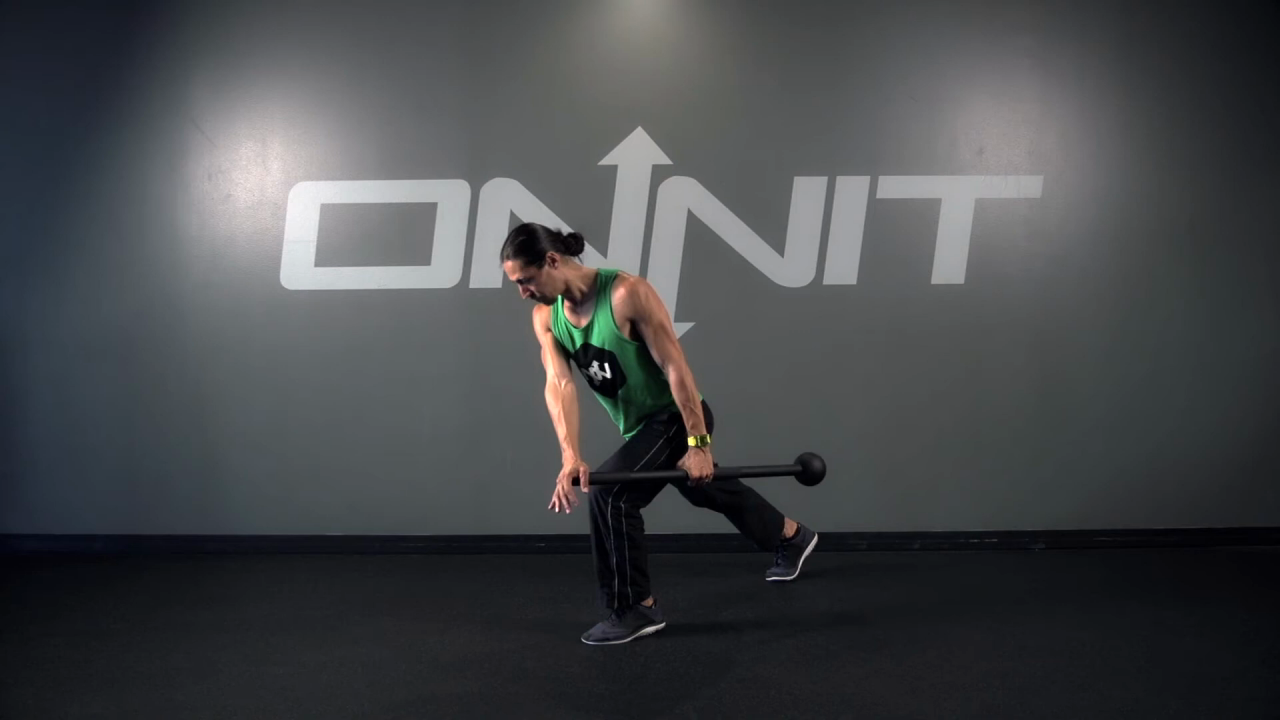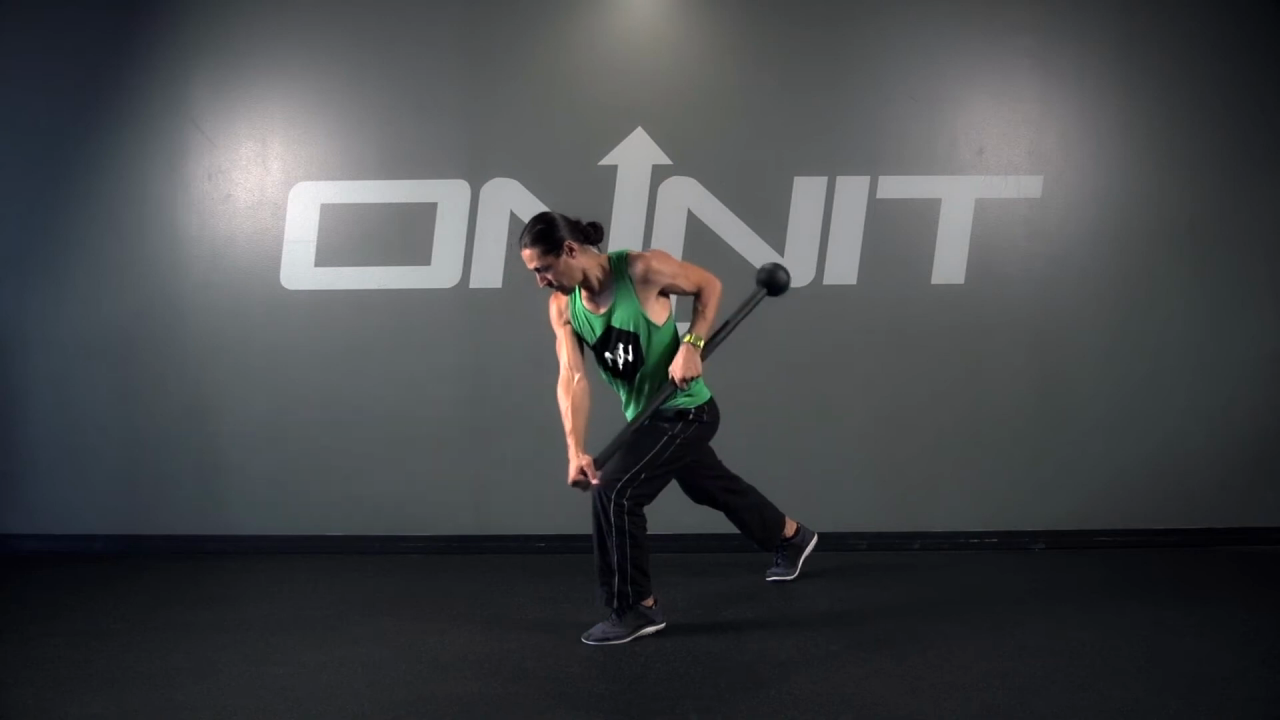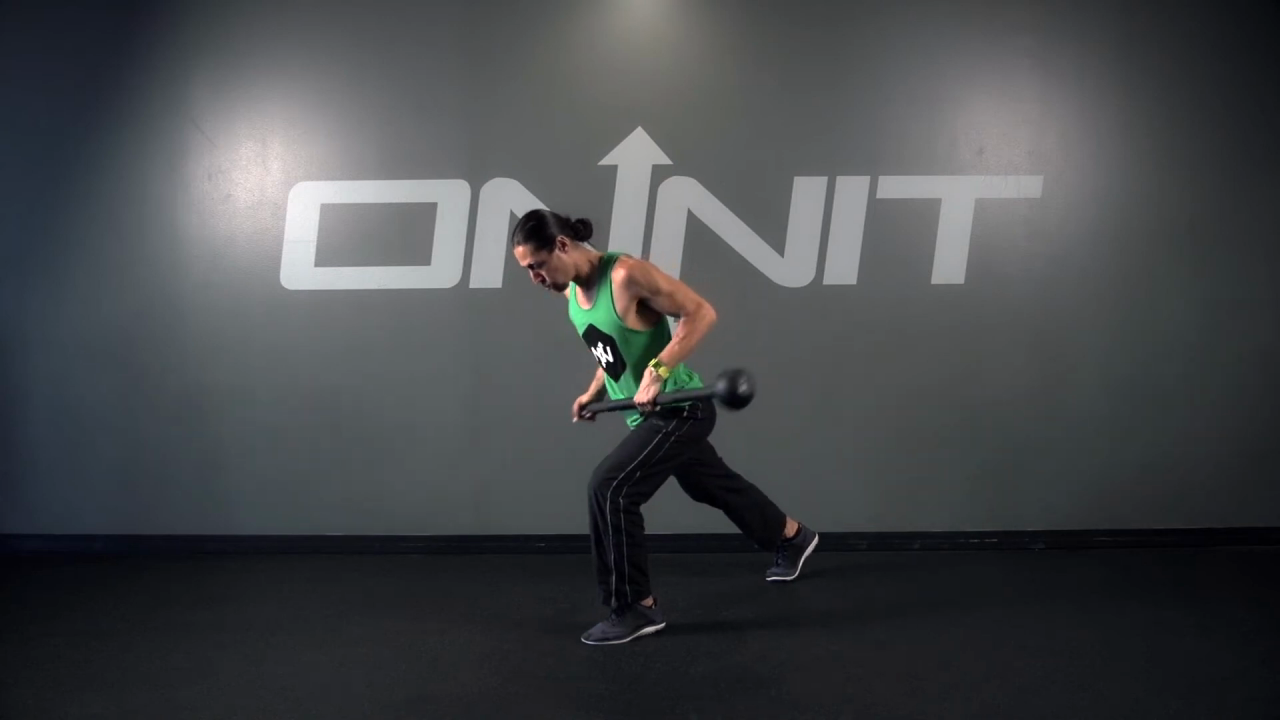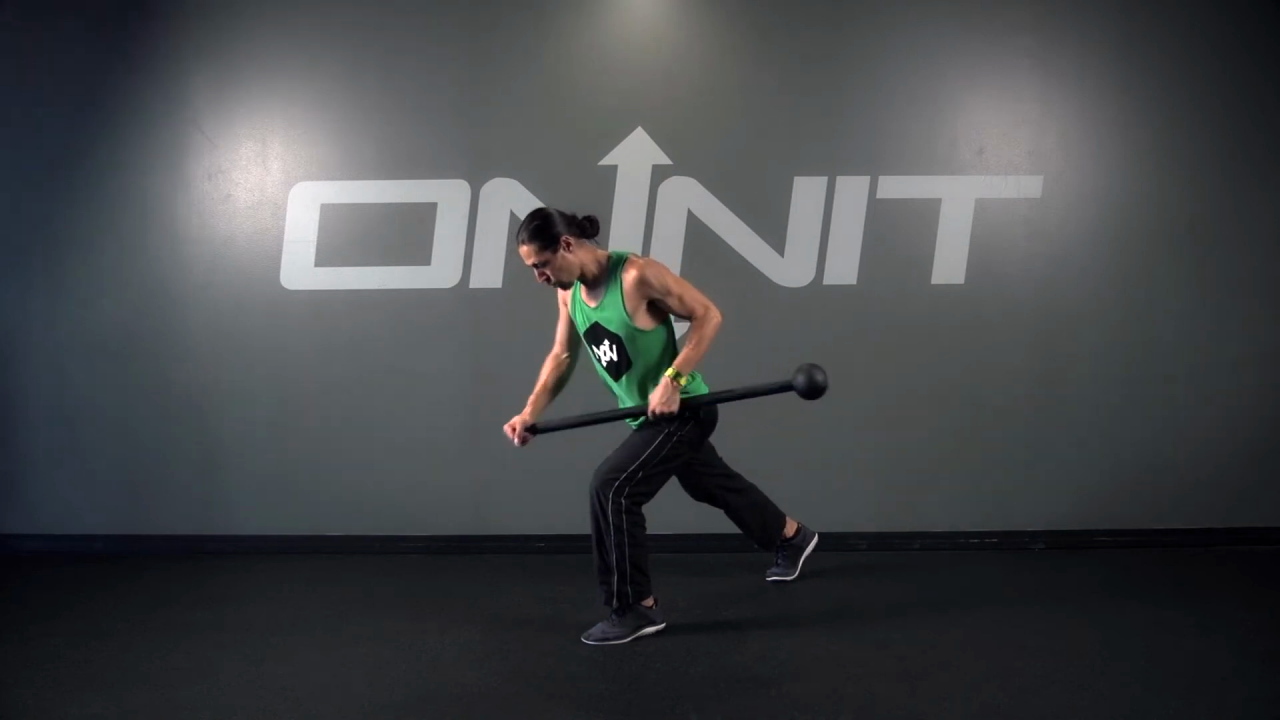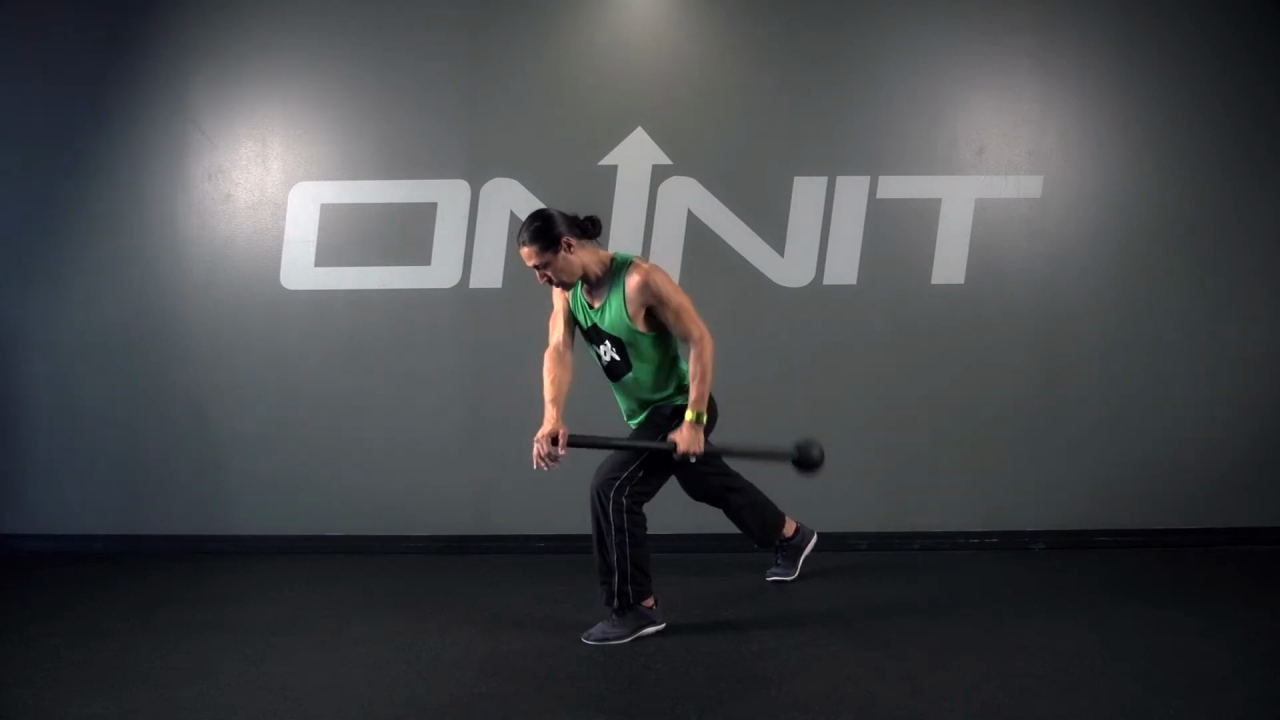
dt=1s
person 1, frame 1
left shoulder: (627, 293)
right shoulder: (545, 317)
left elbow: (675, 367)
right elbow: (559, 385)
left wrist: (698, 443)
right wrist: (571, 456)
left hip: (677, 416)
right hip: (642, 425)
left knee: (610, 492)
right knee: (710, 489)
left ankle: (636, 609)
right ankle: (792, 536)
person 1, frame 2
left shoulder: (642, 269)
right shoulder: (562, 307)
left elbow: (709, 285)
right elbow: (572, 377)
left wrist: (691, 346)
right wrist: (576, 449)
left hip: (685, 409)
right hip: (649, 417)
left knee: (615, 490)
right knee: (713, 487)
left ankle: (636, 609)
right ankle: (793, 536)
person 1, frame 3
left shoulder: (627, 275)
right shoulder: (571, 290)
left elbow: (701, 313)
left wrist: (657, 372)
right wrist: (597, 389)
left hip: (679, 409)
right hip: (651, 414)
left knee: (609, 488)
right knee: (712, 485)
left ankle: (636, 608)
right ankle: (793, 538)
person 1, frame 4
left shoulder: (636, 275)
right shoulder: (568, 291)
left elbow: (708, 315)
right elbow: (561, 356)
left wrist: (672, 380)
right wrist: (530, 411)
left hip: (684, 409)
right hip: (651, 414)
left knee: (612, 488)
right knee: (713, 485)
left ankle: (636, 609)
right ankle: (793, 537)
person 1, frame 5
left shoulder: (640, 279)
right shoulder: (567, 288)
left elbow: (699, 341)
right elbow: (559, 350)
left wrist: (695, 421)
right wrist: (553, 417)
left hip: (679, 407)
right hip: (649, 411)
left knee: (612, 487)
right knee: (710, 483)
left ankle: (637, 608)
right ankle: (792, 536)
